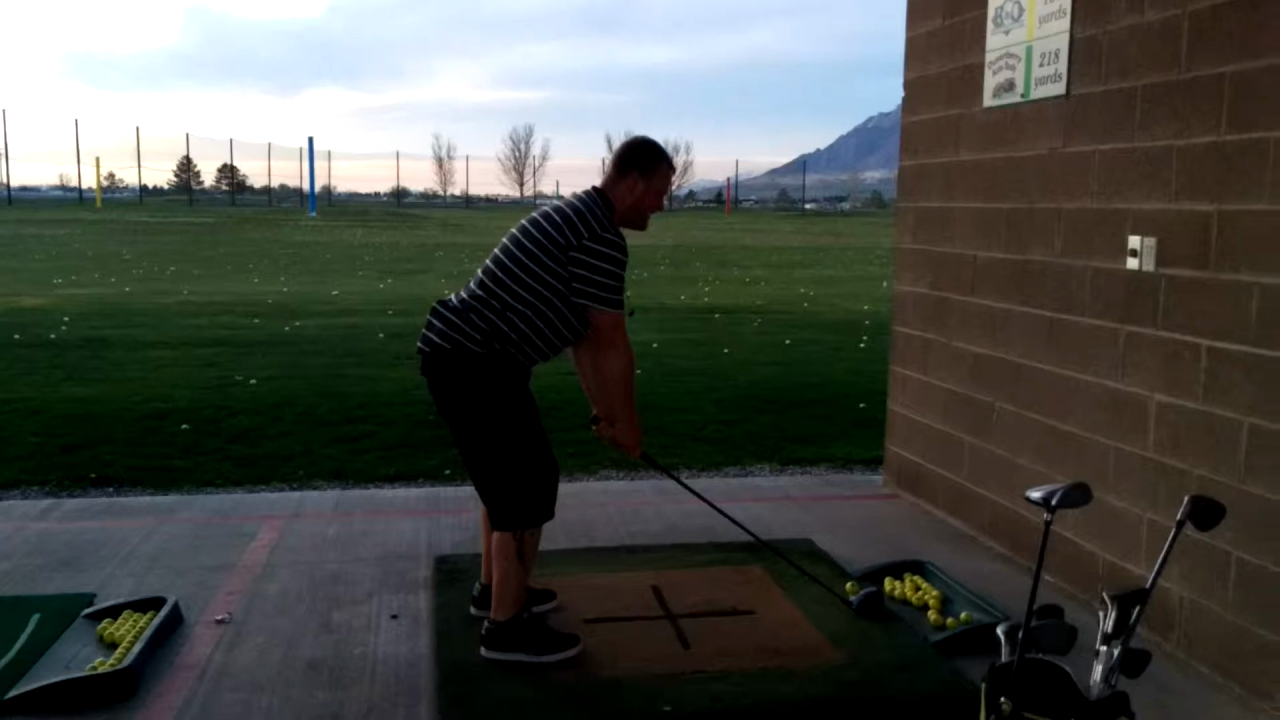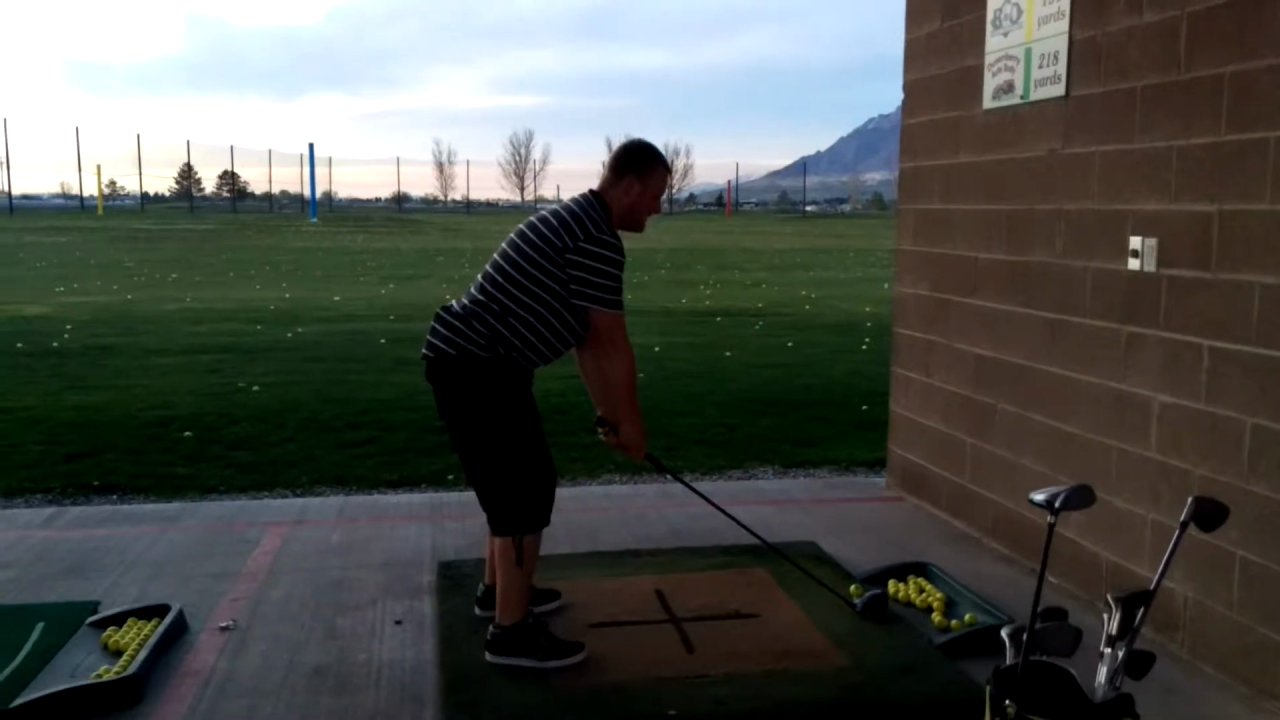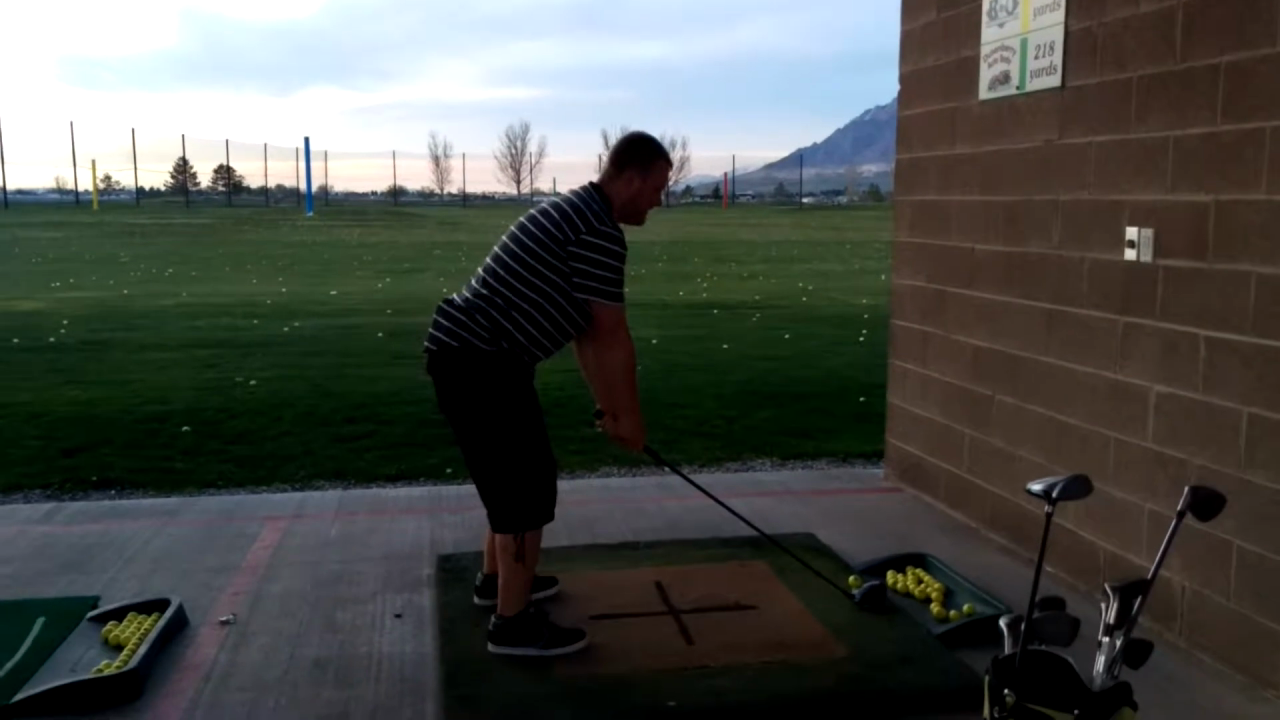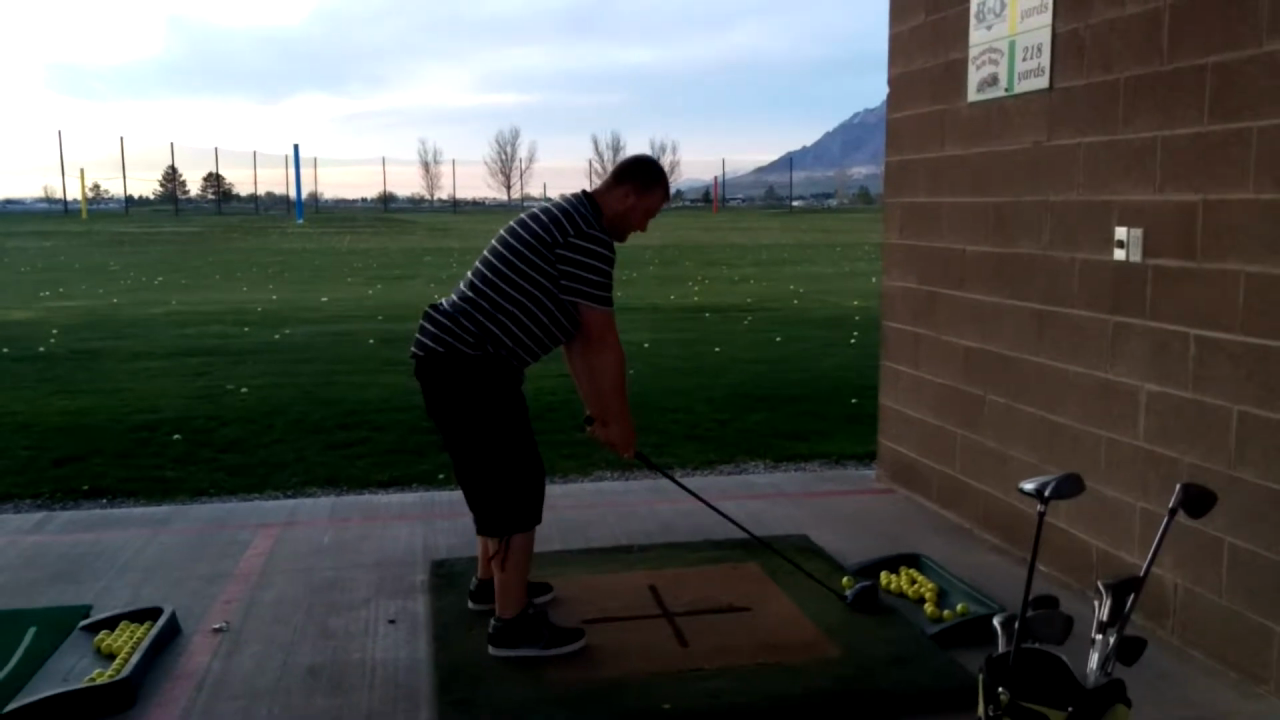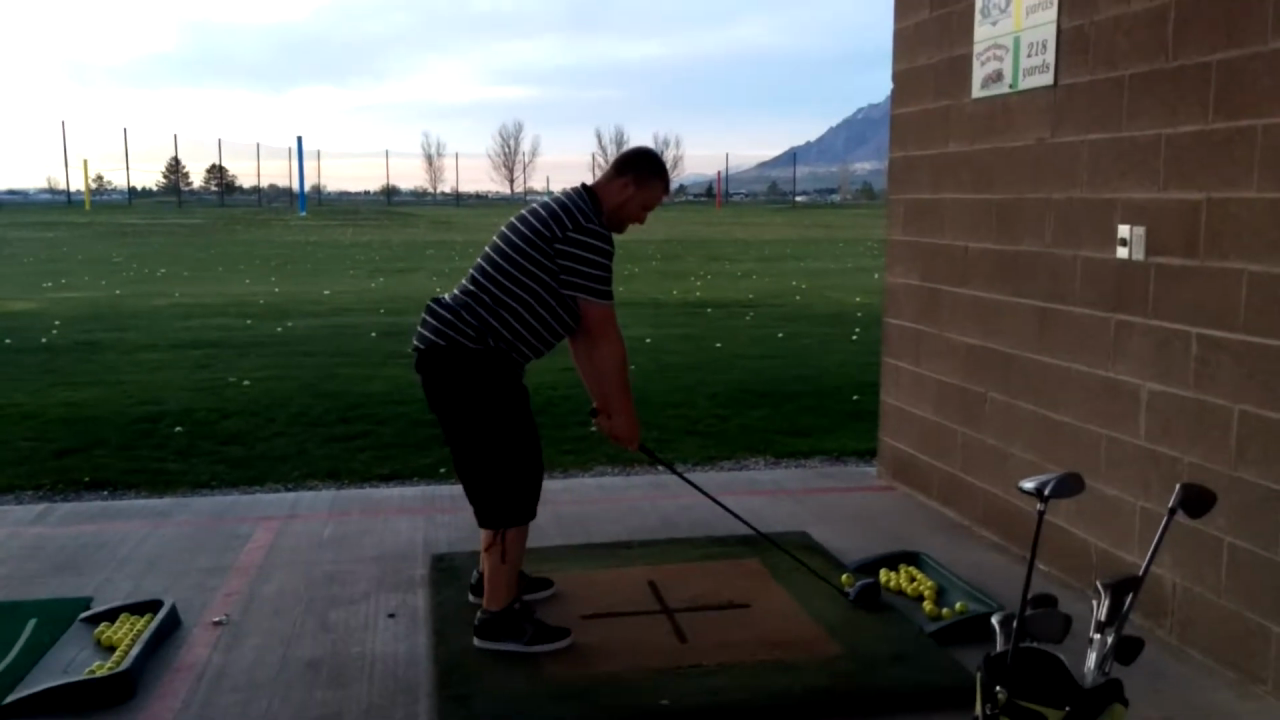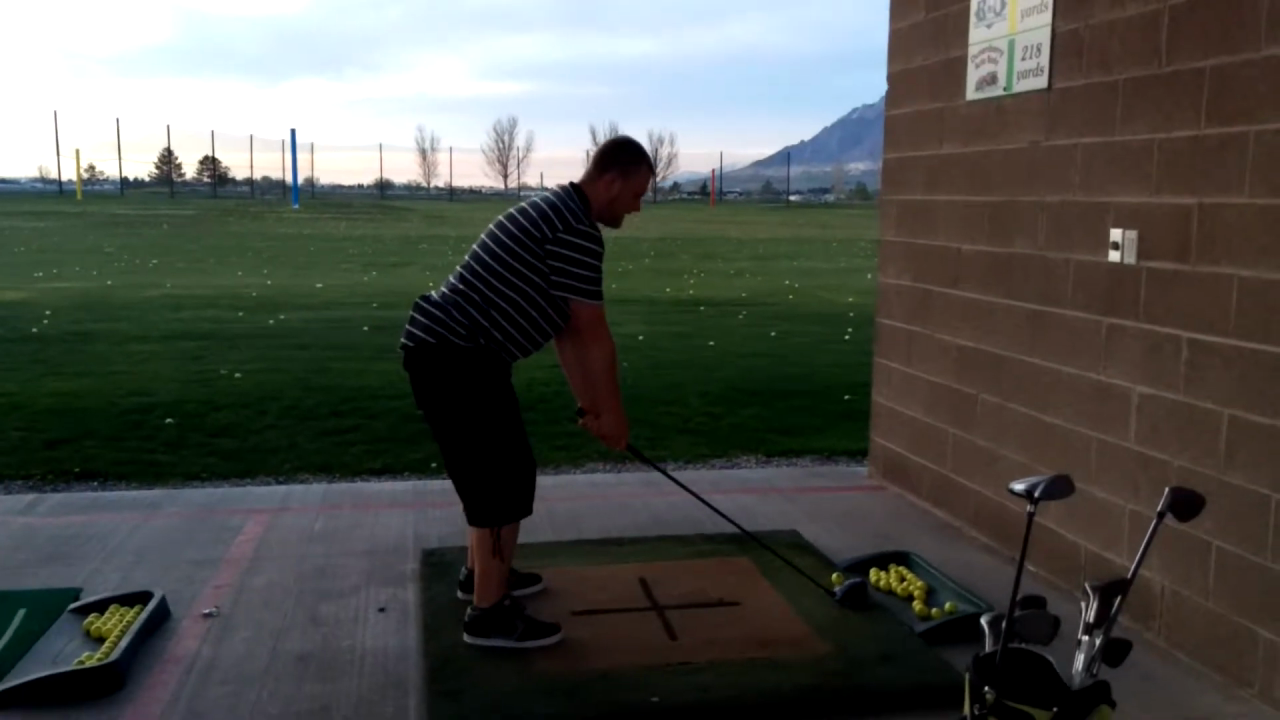
dt=0.5s
person 1, frame 1
left shoulder: (576, 217)
right shoulder: (601, 238)
left elbow: (584, 334)
right elbow: (611, 344)
left wrist: (602, 410)
right wrist: (626, 421)
left hip: (459, 350)
right hip: (476, 360)
left knee: (507, 474)
right knee: (526, 482)
left ankle: (495, 587)
right ankle: (506, 626)
person 1, frame 2
left shoulder: (575, 221)
right shoulder: (598, 239)
left elbow: (587, 337)
right elbow: (612, 345)
left wrist: (607, 412)
right wrist: (631, 423)
left hip: (466, 357)
right hip: (479, 366)
left knee: (513, 478)
right knee: (525, 488)
left ankle: (498, 588)
right ankle: (511, 632)
person 1, frame 3
left shoulder: (575, 214)
right shoulder: (599, 232)
left elbow: (587, 331)
right elbow: (612, 337)
left wrist: (607, 408)
right wrist: (629, 416)
left hip: (465, 349)
right hip: (481, 359)
left knee: (510, 471)
right knee: (526, 482)
left ankle: (496, 577)
right ankle: (512, 623)
person 1, frame 4
left shoulder: (567, 221)
right shoulder: (589, 236)
left elbow: (576, 336)
right elbow: (602, 342)
left wrist: (598, 413)
right wrist: (619, 420)
left hip: (452, 354)
right hip: (469, 363)
left knee: (501, 476)
right knee: (514, 486)
left ankle: (491, 582)
right ankle: (512, 624)
person 1, frame 5
left shoulder: (567, 215)
right shoulder: (587, 231)
left elbow: (579, 330)
right elbow: (603, 335)
left wrist: (602, 406)
right wrist: (623, 414)
left hip: (456, 350)
right hip: (468, 359)
left knee: (508, 471)
right knee: (512, 479)
left ankle: (493, 576)
right ankle: (498, 617)
person 1, frame 6
left shoulder: (556, 213)
right shoulder: (576, 230)
left elbow: (567, 330)
right elbow: (592, 335)
left wrist: (588, 405)
right wrist: (611, 414)
left hip: (443, 347)
right hip: (456, 355)
left knee: (494, 468)
right knee: (504, 478)
left ankle: (481, 571)
right ankle: (488, 612)
